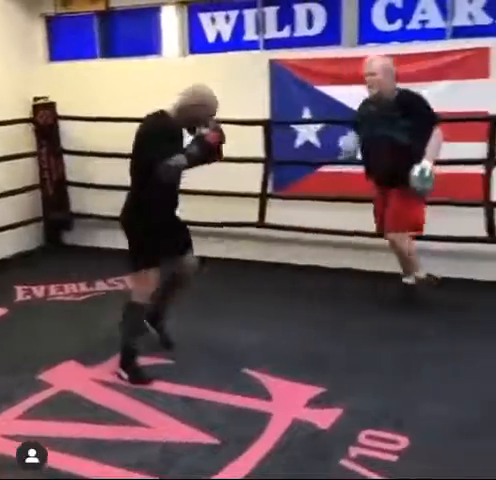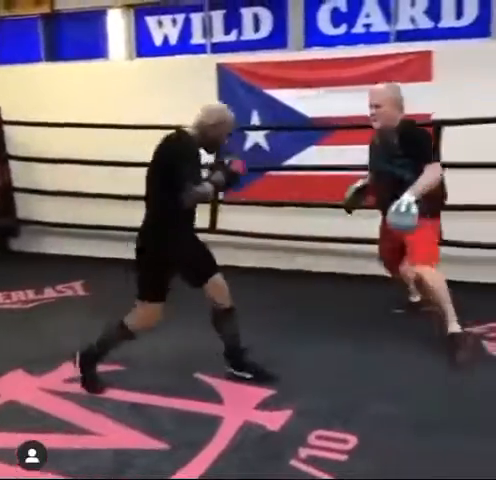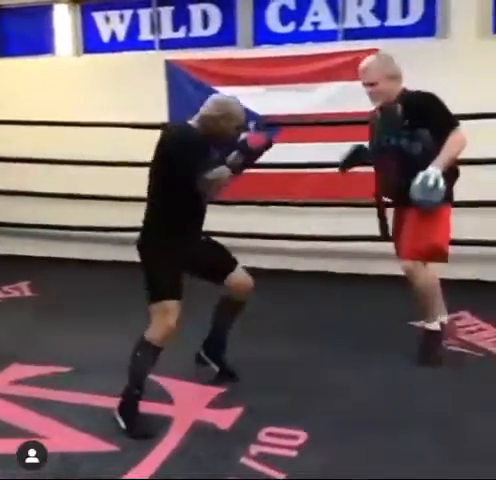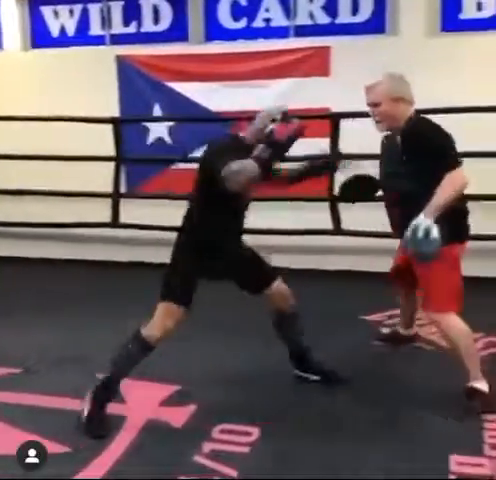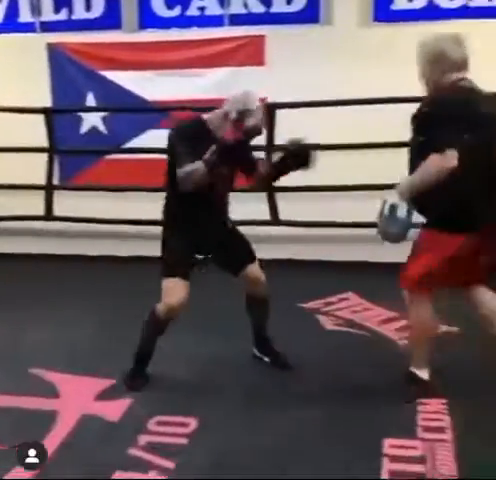
dt=0.3s
person 1, frame 1
left shoulder: (173, 128)
right shoulder: (155, 127)
left elbow: (174, 164)
right elbow: (164, 171)
left wrist: (202, 149)
right wrist: (198, 149)
left hip: (163, 213)
right hip: (141, 217)
left knee: (188, 266)
right knee: (147, 286)
left ankle: (154, 318)
right ankle: (127, 360)
person 1, frame 2
left shoulder: (186, 146)
right shoulder: (178, 146)
right elbow: (189, 196)
left wrist: (217, 176)
right wrist: (223, 178)
left hip: (181, 236)
right hip: (158, 241)
left knee: (222, 296)
right knee: (147, 318)
left ankle: (238, 362)
right ankle: (90, 358)
person 1, frame 3
left shoulder: (198, 141)
right shoulder: (181, 138)
left elbow: (203, 185)
right elbow: (208, 186)
left wrist: (237, 153)
right wrist: (241, 155)
left hip: (189, 236)
right hip: (161, 243)
left knee: (242, 286)
right knee: (165, 325)
left ankle: (211, 350)
right ankle: (128, 403)
person 1, frame 4
left shoulder: (252, 150)
right shoulder: (225, 146)
right elbow: (235, 180)
right wrist: (271, 145)
left hip: (227, 245)
right hip: (195, 247)
left knee: (284, 298)
right knee: (161, 326)
left ankle: (303, 364)
right ankle: (103, 392)
person 1, frame 5
left shoulder: (235, 141)
right shoulder: (186, 133)
left elbow: (259, 176)
right elbow: (186, 181)
left wrist: (288, 161)
right wrist: (222, 148)
left hip: (216, 222)
right hip: (181, 226)
left knee: (257, 281)
right knee: (173, 302)
left ankle: (262, 345)
right ankle: (139, 364)
person 2, frame 1
left shoulder: (410, 101)
right shoulder: (366, 107)
left elbow: (436, 131)
right elbow: (358, 134)
left wrist: (427, 160)
left hip: (406, 182)
right hip: (382, 181)
left knee: (395, 234)
right knee: (388, 232)
left ankle: (412, 277)
right ankle: (418, 275)
person 2, frame 2
left shoulder: (414, 134)
right shoulder: (378, 138)
left elbow: (434, 170)
left wrist: (410, 195)
right wrist: (362, 185)
left hip: (420, 213)
right hip: (393, 212)
left knee: (424, 269)
right knee: (391, 259)
left ankle: (455, 330)
right ankle: (414, 295)
person 2, frame 3
left shoulder: (422, 102)
right shoulder: (377, 116)
left elbow: (457, 138)
left wrist: (436, 167)
right wrist: (361, 156)
right hip: (403, 199)
left knee: (413, 262)
right knee: (410, 261)
left ankle: (433, 325)
right ankle: (439, 317)
person 2, frame 4
left shoulder: (426, 135)
right shoulder: (393, 140)
left elbow: (456, 177)
left wrist: (427, 216)
right wrist: (374, 184)
left hip: (441, 236)
right hip: (414, 233)
left knee: (440, 310)
right knee: (403, 281)
right ankle: (405, 331)
person 2, frame 5
left shoulder: (441, 104)
left elbow: (445, 160)
left wrist: (402, 192)
left hip: (451, 217)
left knee: (416, 289)
left ankle: (420, 375)
